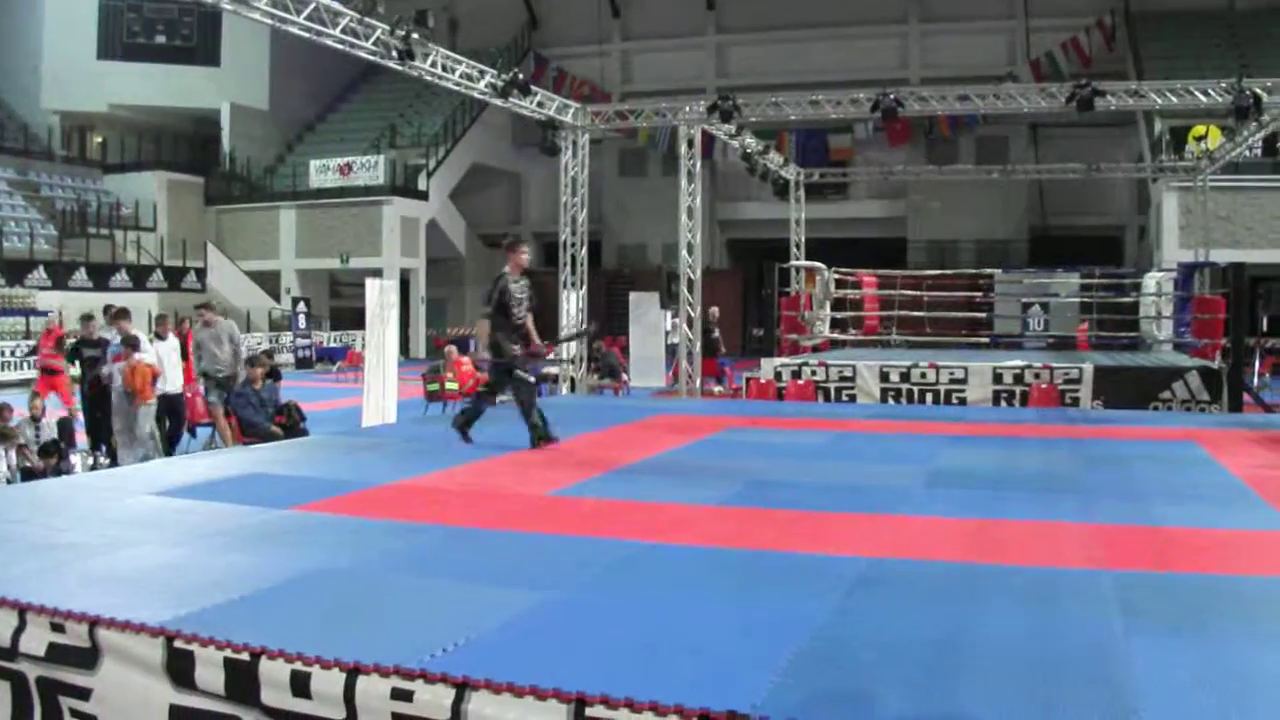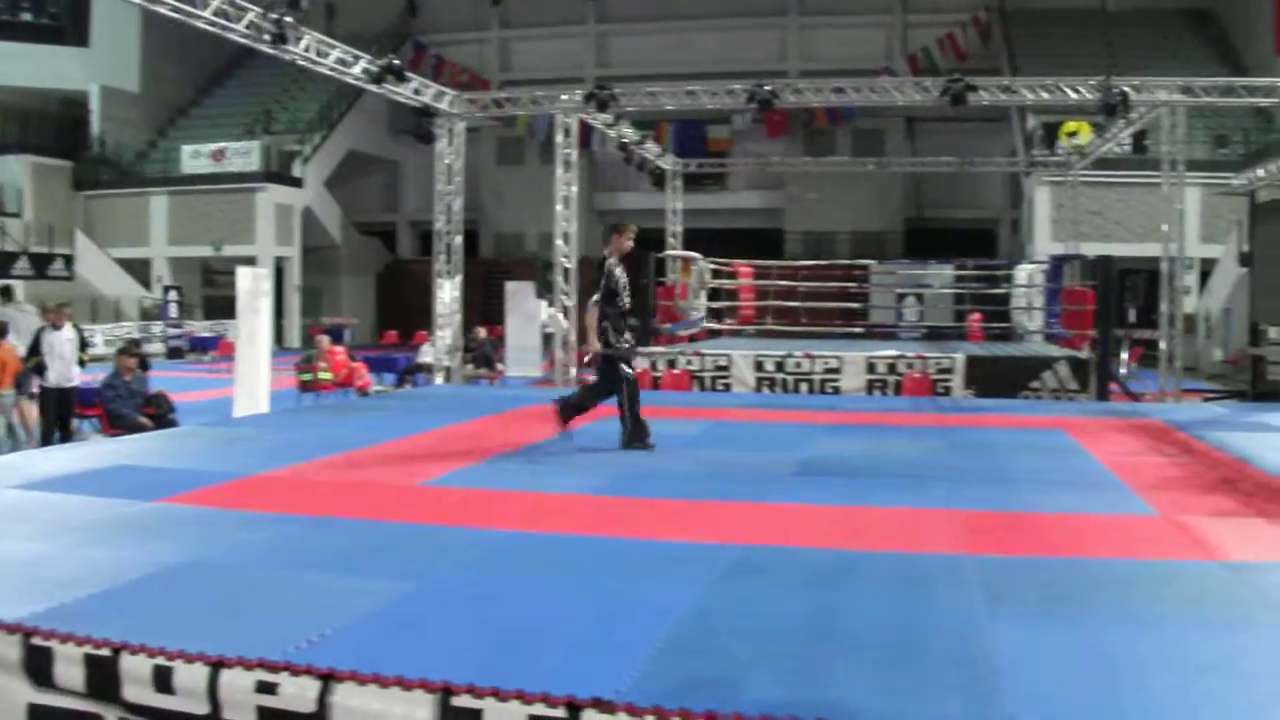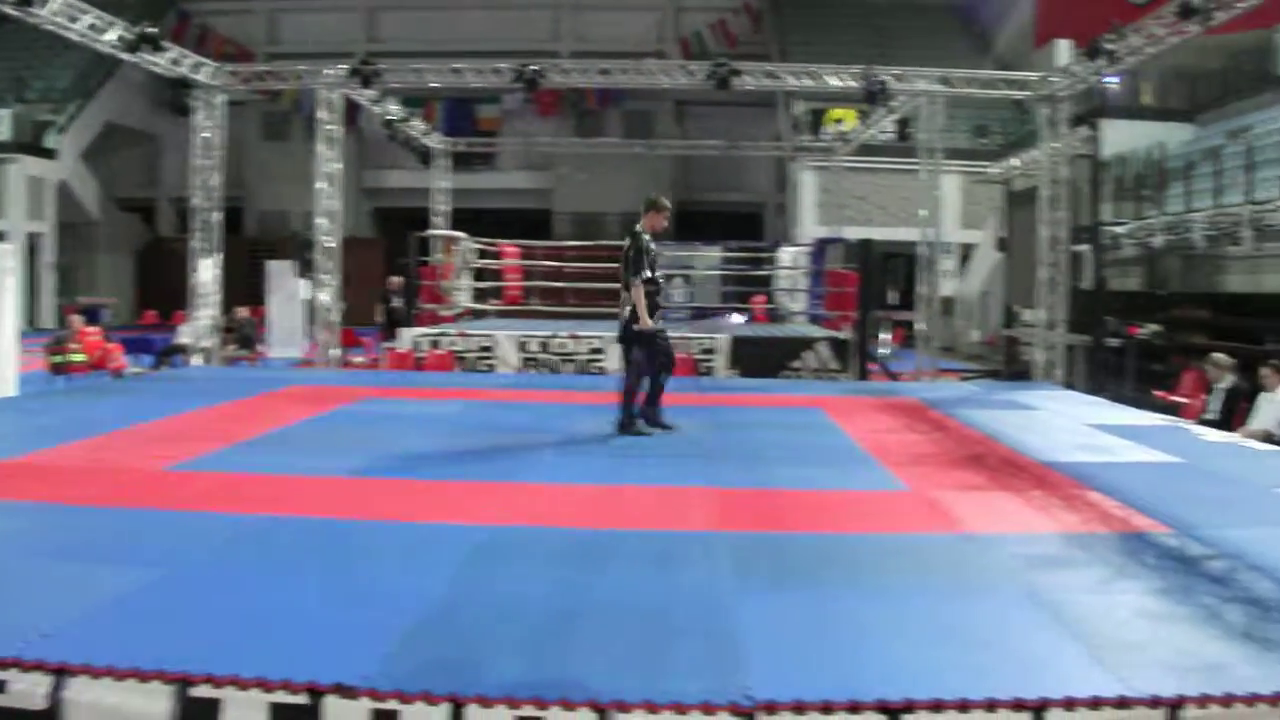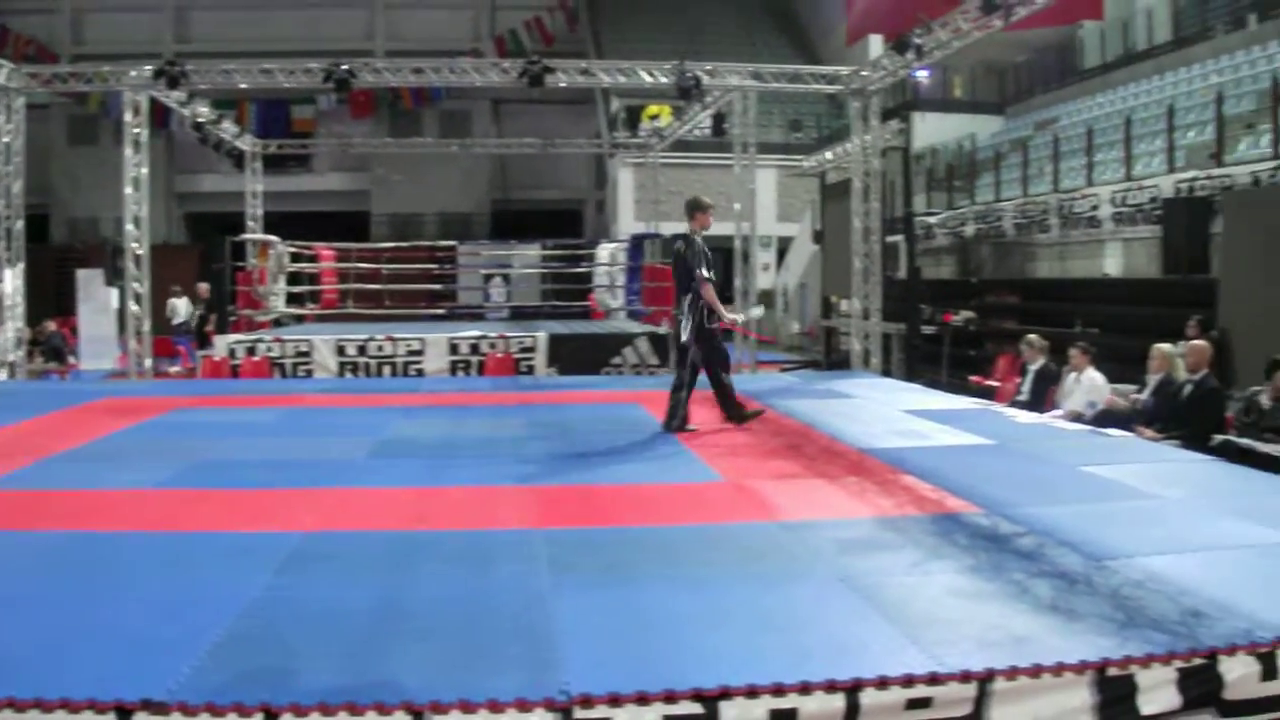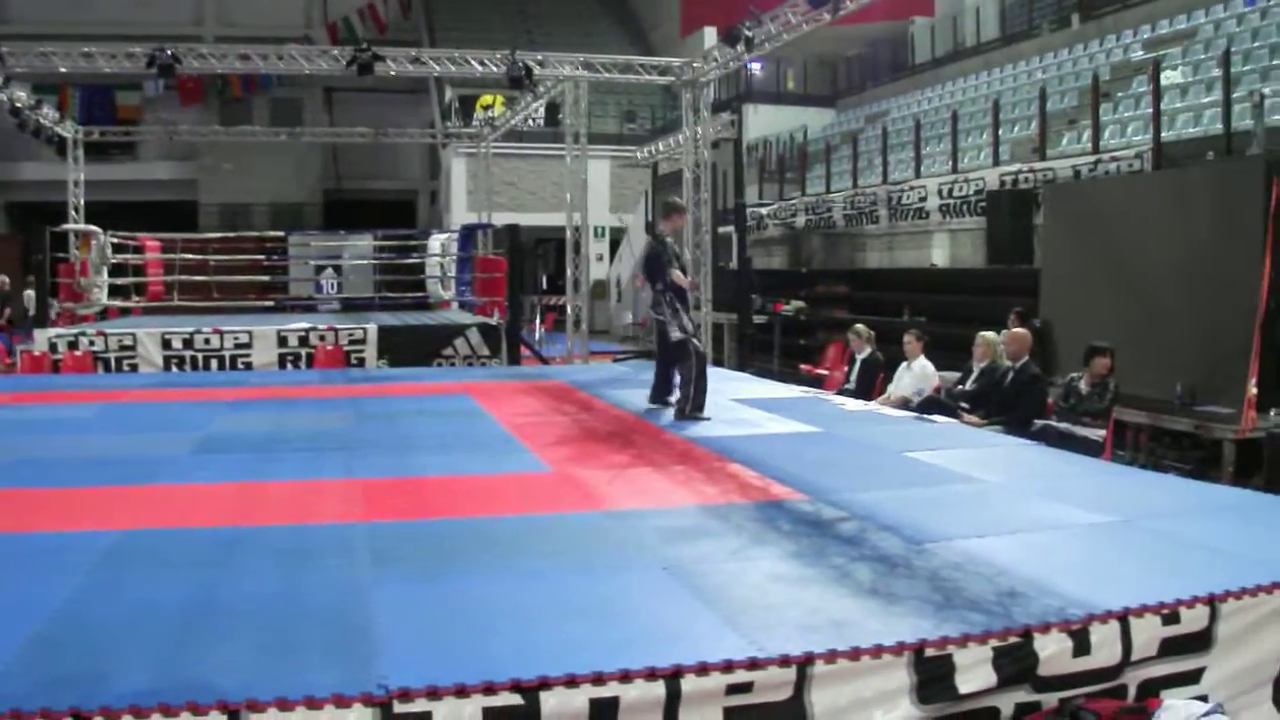
dt=1s
person 1, frame 1
left shoulder: (524, 282)
right shoulder: (501, 282)
right elbow: (486, 317)
left wrist: (534, 339)
right wrist: (483, 348)
left hip: (516, 343)
right hip: (503, 343)
left knee: (493, 388)
right knee: (525, 385)
left ankle: (463, 421)
right ankle: (539, 434)
person 1, frame 2
left shoulder: (617, 265)
right shoulder: (606, 266)
right elbow: (594, 305)
left wrist: (625, 332)
right wrist: (593, 338)
left hip: (615, 335)
right hip: (607, 336)
left knee: (606, 384)
right knee: (626, 383)
left ankle: (567, 408)
right ankle: (633, 436)
person 1, frame 3
left shoulder: (643, 240)
right shoulder: (639, 242)
right elbow: (636, 283)
right wrist: (643, 316)
left hip: (645, 314)
right hip: (637, 316)
left knee: (664, 359)
right knee: (637, 368)
left ankle: (650, 412)
right ankle: (627, 420)
person 1, frame 4
left shoulder: (686, 242)
right shoulder: (693, 244)
right elbow: (702, 283)
left wrist: (719, 312)
right wrist: (722, 312)
left hip: (697, 312)
right hip: (697, 313)
left knee: (719, 361)
right knee: (689, 366)
left ankle: (735, 412)
right ankle: (675, 419)
person 1, frame 5
left shoulder: (656, 241)
right shoulder: (663, 243)
left elbow: (649, 273)
right elbow: (672, 272)
right wrist: (687, 284)
left hip: (663, 304)
right hip: (672, 305)
left knee: (668, 352)
right knee: (693, 354)
left ankle: (659, 394)
right ankle: (688, 407)
